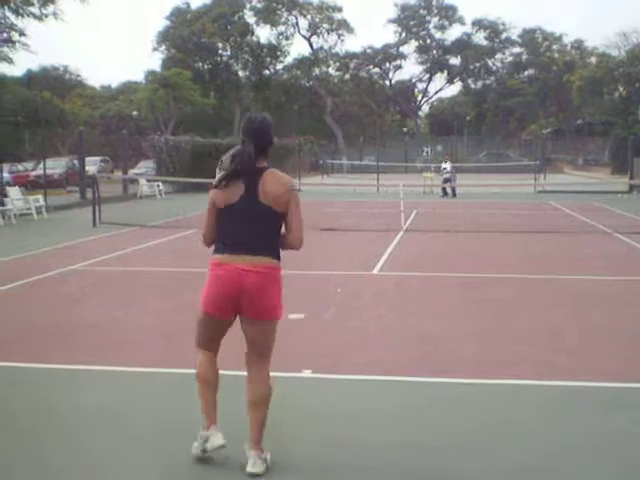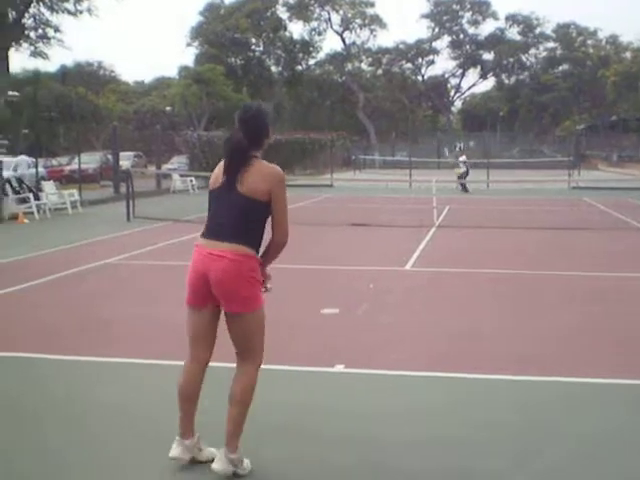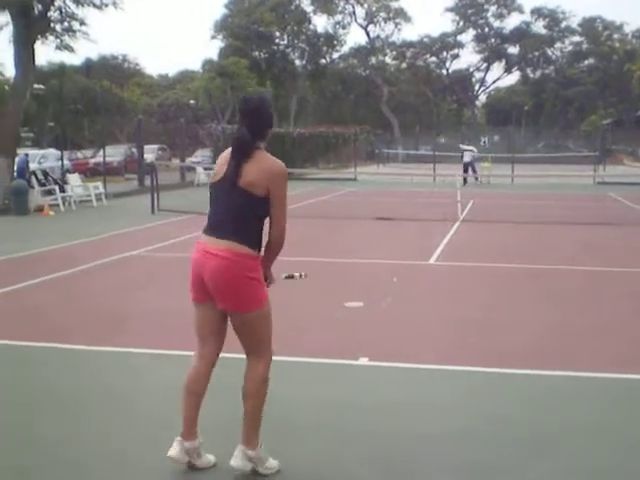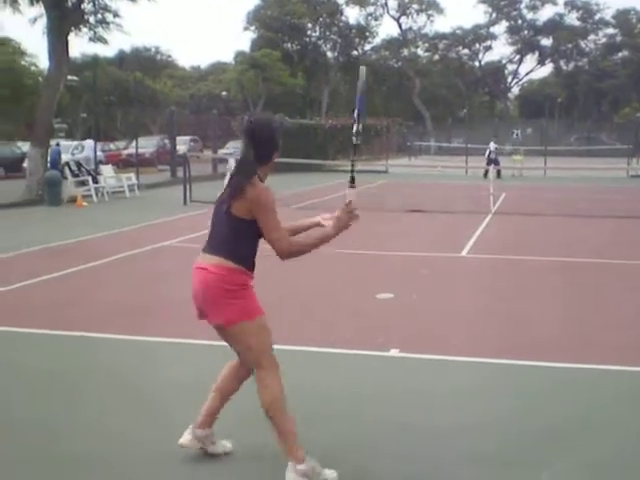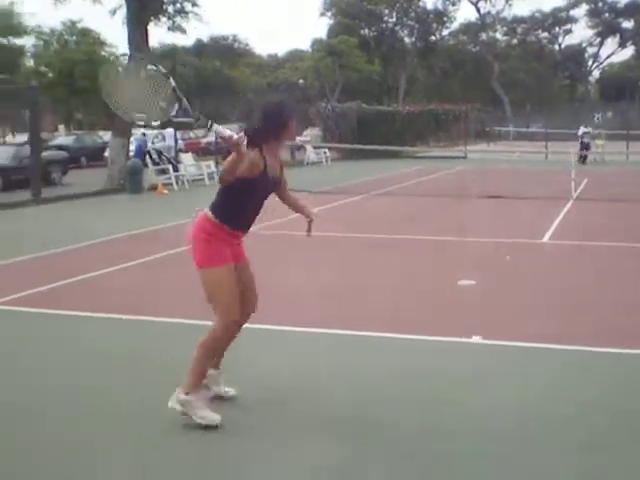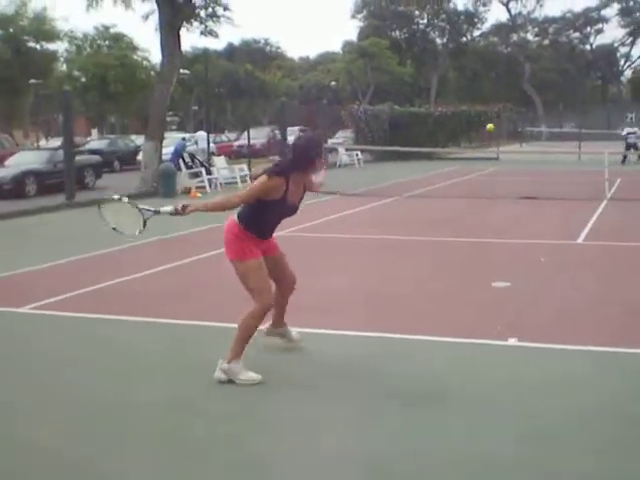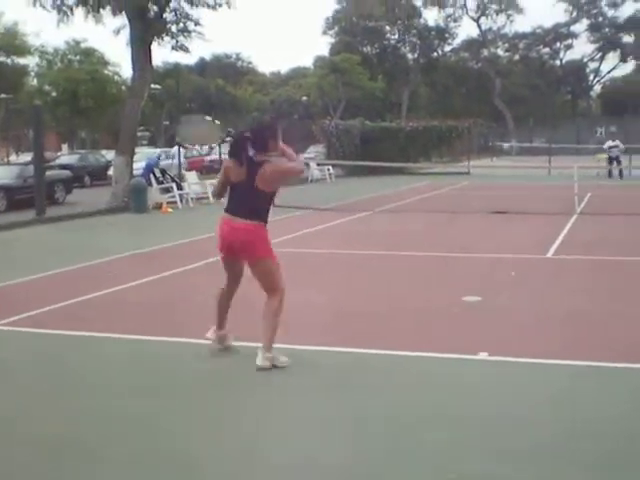
dt=0.5s
person 1, frame 1
left shoulder: (221, 185)
right shoulder: (284, 185)
left elbow: (208, 239)
right elbow: (295, 240)
left hip: (224, 276)
right hip: (263, 279)
left knee: (205, 349)
right knee: (258, 367)
left ankle: (210, 430)
right ankle: (255, 453)
person 1, frame 2
left shoulder: (221, 166)
right shoulder: (272, 174)
left elbow: (222, 217)
right elbow: (281, 237)
right wrist: (262, 267)
left hip: (203, 259)
right hip: (237, 267)
left knee: (197, 357)
right knee: (248, 363)
left ankle: (186, 441)
person 1, frame 3
left shoulder: (224, 158)
right shoulder: (273, 168)
right elbow: (278, 233)
left wrist: (254, 265)
right wrist: (265, 268)
left hip: (204, 257)
right hip: (237, 267)
left knee: (205, 354)
right knee: (259, 357)
left ankle: (186, 442)
right ankle: (249, 449)
person 1, frame 4
left shoulder: (240, 182)
right shoulder: (257, 191)
left elbow: (269, 231)
right elbow: (284, 249)
left wrist: (314, 223)
right wrist: (333, 230)
left hip: (208, 280)
right hip: (225, 284)
left knee: (247, 360)
right knee: (268, 371)
left ankle: (200, 432)
person 1, frame 5
left shoulder: (275, 160)
right shoulder: (249, 155)
left elbow: (283, 192)
right elbow: (224, 177)
left wrist: (305, 211)
right wrist: (236, 153)
left hip: (231, 238)
right hip: (211, 236)
left knee: (247, 306)
right knee: (228, 319)
left ankle: (209, 371)
right ankle: (187, 394)
person 1, frame 6
left shoulder: (304, 180)
right shoulder: (275, 181)
right elbow: (234, 200)
left wrist: (315, 185)
right wrist: (195, 207)
left hip: (262, 238)
right hip: (241, 238)
left knee: (288, 282)
right knee: (264, 301)
left ankle: (278, 327)
right ankle: (229, 364)
person 1, frame 7
left shoulder: (231, 163)
right shoulder: (275, 169)
left elbow: (218, 194)
right elbow: (299, 167)
right wrist: (284, 149)
left hip: (228, 229)
right hip: (252, 235)
left knee: (232, 281)
right knee: (276, 292)
left ankle: (219, 331)
right ankle: (266, 353)
